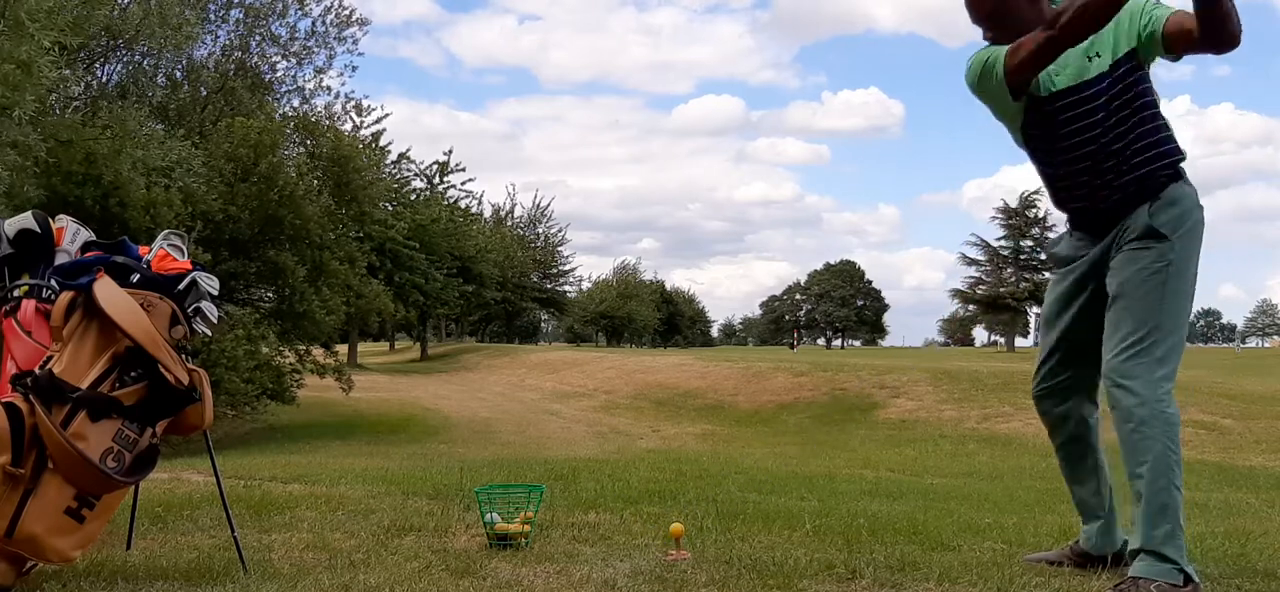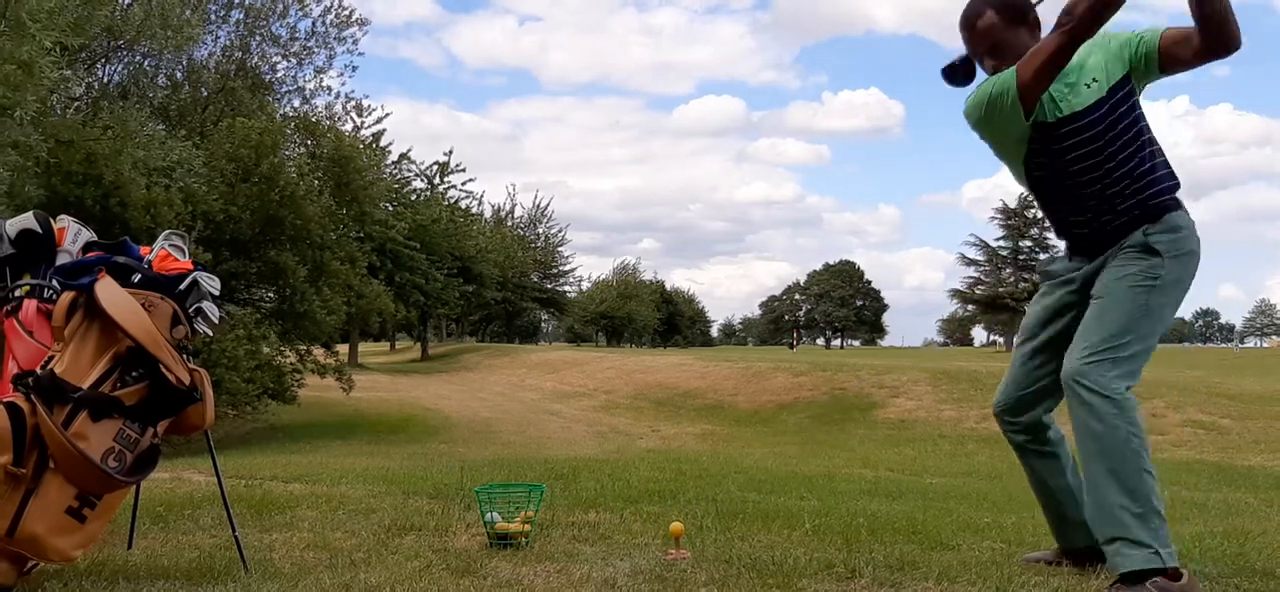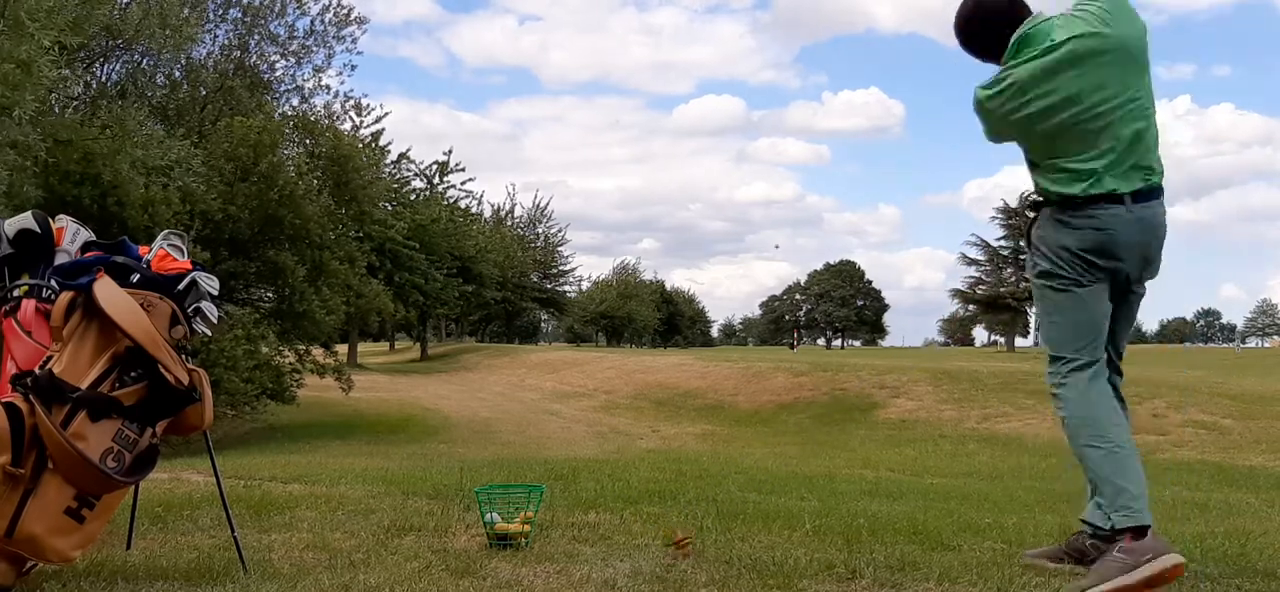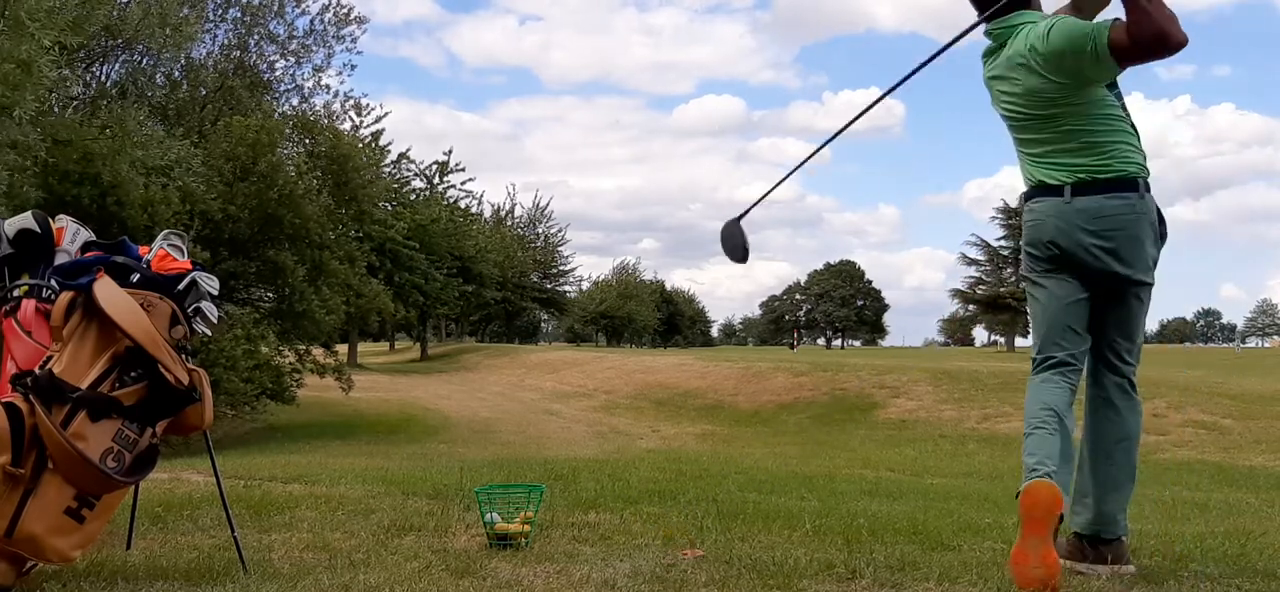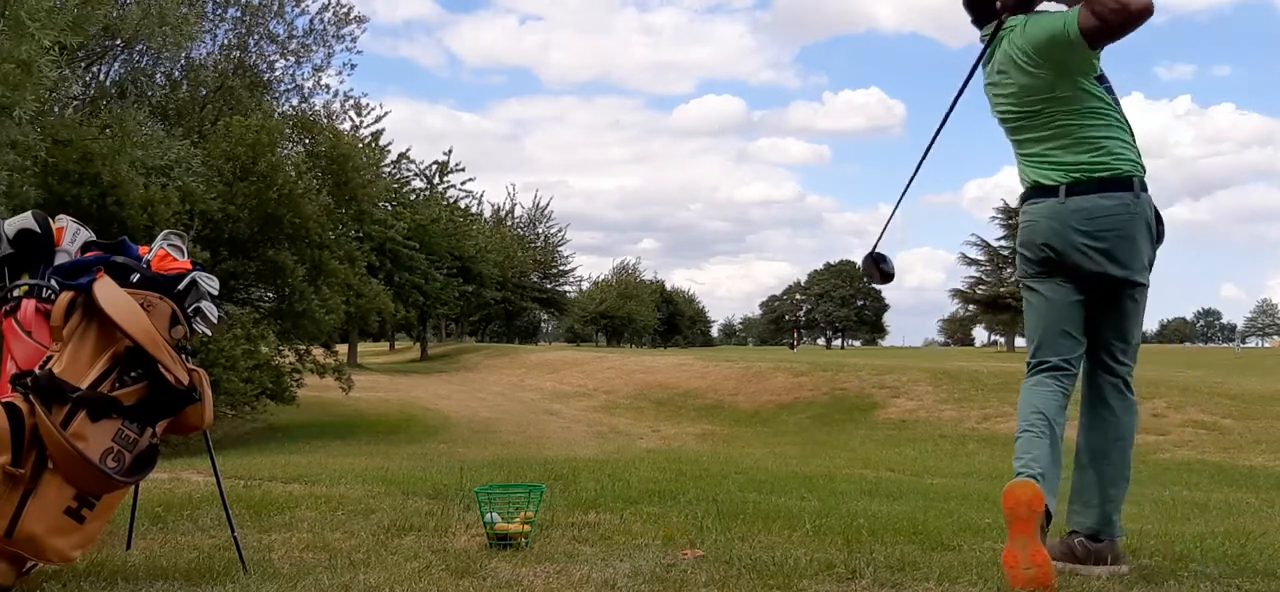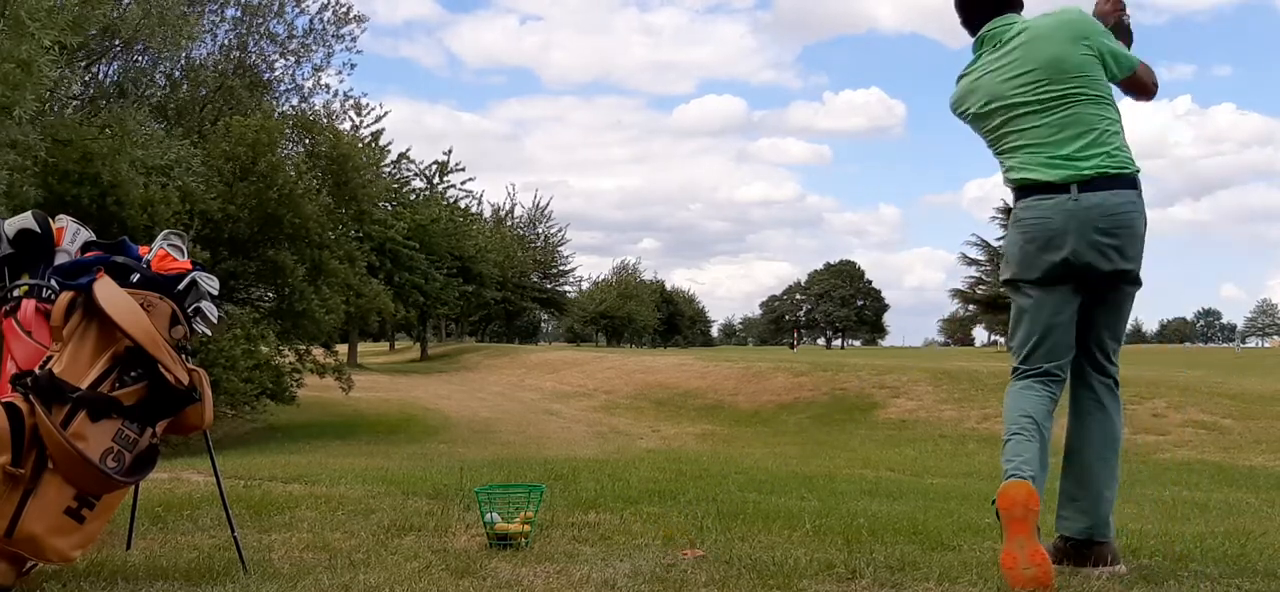
dt=0.3s
person 1, frame 1
right shoulder: (987, 71)
left hip: (1158, 217)
right hip: (1085, 234)
left knee: (1134, 379)
right knee: (1057, 389)
right ankle: (1101, 539)
person 1, frame 2
right shoulder: (985, 105)
left hip: (1154, 241)
right hip: (1082, 260)
left knee: (1090, 378)
right knee: (1015, 406)
right ankle: (1086, 540)
person 1, frame 3
left shoulder: (995, 99)
left hip: (1074, 231)
right hip: (1141, 220)
left knee: (1076, 376)
right knee: (1099, 372)
left ankle: (1134, 535)
right ankle: (1106, 531)
person 1, frame 4
left shoulder: (995, 58)
left hip: (1051, 218)
right hip: (1122, 212)
left knee: (1054, 367)
right knee: (1114, 374)
left ankle: (1044, 481)
right ankle: (1101, 534)
person 1, frame 5
left shoulder: (996, 62)
left hip: (1046, 219)
right hip: (1115, 211)
left knee: (1049, 370)
right knee: (1111, 374)
left ankle: (1029, 485)
right ankle: (1096, 535)
person 1, frame 6
left shoulder: (966, 94)
right elbow: (1145, 86)
left hip: (1043, 217)
right hip: (1117, 208)
left knee: (1035, 372)
right knee: (1098, 374)
left ankle: (1018, 486)
right ankle: (1088, 536)
